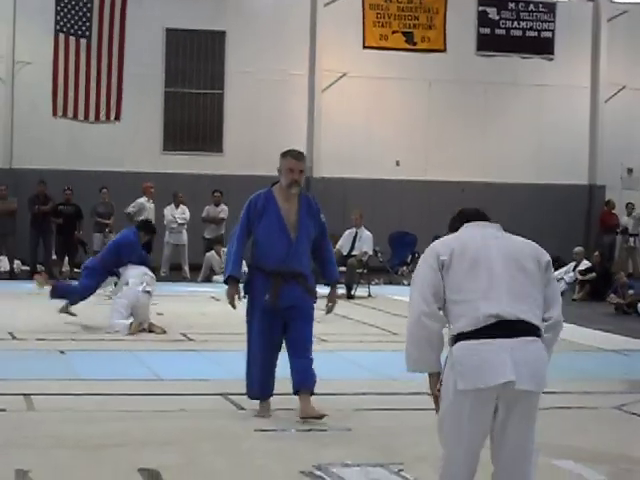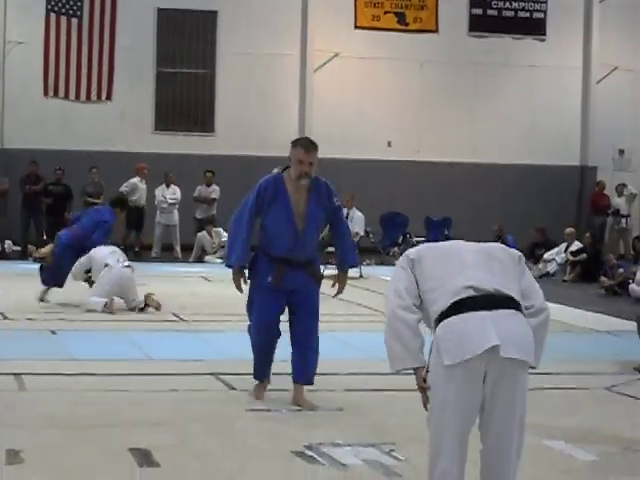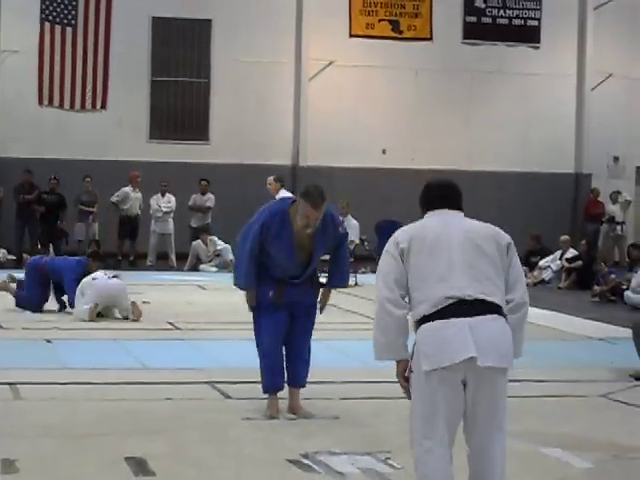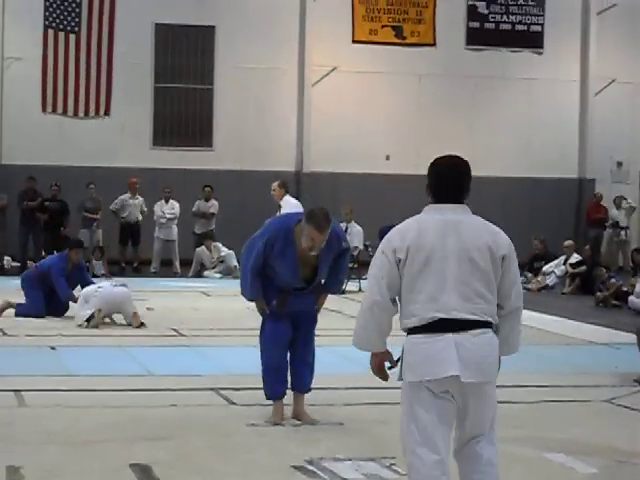
dt=0.3s
person 1, frame 1
left shoulder: (442, 248)
right shoulder: (533, 250)
left elbow: (423, 314)
right elbow: (553, 315)
left wrist: (433, 369)
left hip: (473, 357)
right hip: (528, 355)
left knee: (458, 456)
right knee: (516, 458)
person 1, frame 2
left shoulder: (415, 256)
right shoulder: (504, 252)
left elbow: (400, 312)
right elbow: (538, 309)
left wrist: (417, 366)
right wrist: (528, 360)
left hip: (459, 333)
right hip: (513, 331)
left knee: (447, 437)
right knee: (504, 438)
person 1, frame 3
left shoulder: (405, 236)
right shoulder: (496, 234)
left elbow: (389, 300)
right elbow: (518, 299)
left wrist: (400, 356)
right wrist: (508, 349)
left hip: (438, 340)
right hip: (492, 336)
left knee: (433, 439)
right knee: (490, 437)
person 1, frame 4
left shoulder: (403, 235)
right shoulder: (495, 237)
left elbow: (378, 299)
right elbow: (511, 303)
left wrist: (377, 347)
right wrist: (499, 350)
left hip: (427, 351)
right hip: (479, 348)
left knee: (426, 449)
right knee: (478, 439)
person 2, frame 1
left shoulder: (311, 207)
right shoulder: (258, 203)
left elbow: (323, 249)
right elbow: (239, 242)
left wrist: (332, 286)
right wrist: (232, 279)
left hip: (300, 288)
right hip: (266, 286)
left knee: (302, 346)
right knee: (263, 348)
left ankle: (305, 404)
right ankle: (263, 400)
person 2, frame 2
left shoulder: (324, 191)
right shoulder: (268, 187)
left elbow: (340, 229)
right elbow: (242, 222)
left wrist: (343, 268)
right wrist: (238, 264)
left hip: (306, 272)
right hip: (270, 269)
left knee: (306, 332)
right knee: (263, 327)
left ankle: (299, 391)
right ankle: (262, 379)
person 2, frame 3
left shoulder: (332, 221)
right shoulder: (271, 215)
left elbow: (340, 251)
right elbow: (245, 248)
left wrist: (330, 286)
right wrist: (248, 287)
left hip: (304, 287)
right hip: (270, 285)
left knee: (300, 339)
right knee: (271, 338)
left ankle: (294, 398)
right ankle: (273, 397)
person 2, frame 4
left shoulder: (337, 236)
right shoulder: (275, 231)
left elbow: (341, 260)
right elbow: (249, 261)
left wrist: (327, 291)
right wrist: (256, 297)
left hip: (308, 295)
right hip: (275, 294)
left knee: (304, 346)
right knee: (275, 346)
left ankle: (299, 405)
right ankle: (277, 405)
